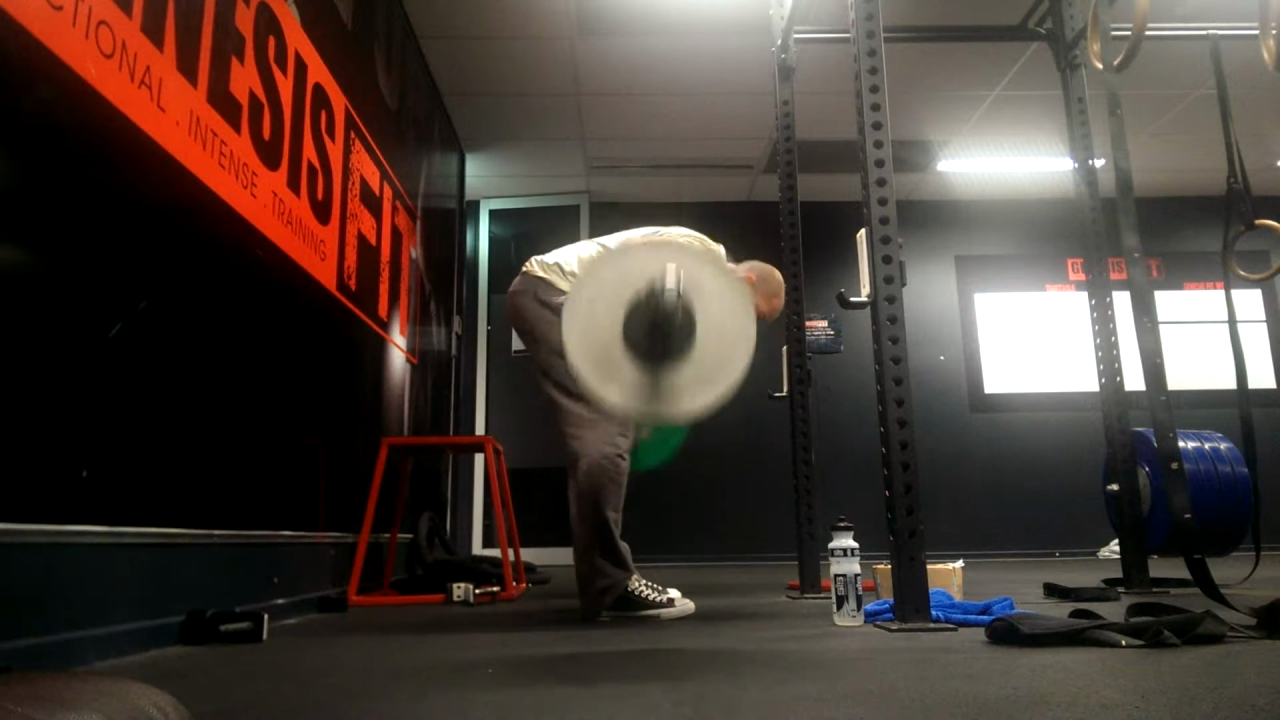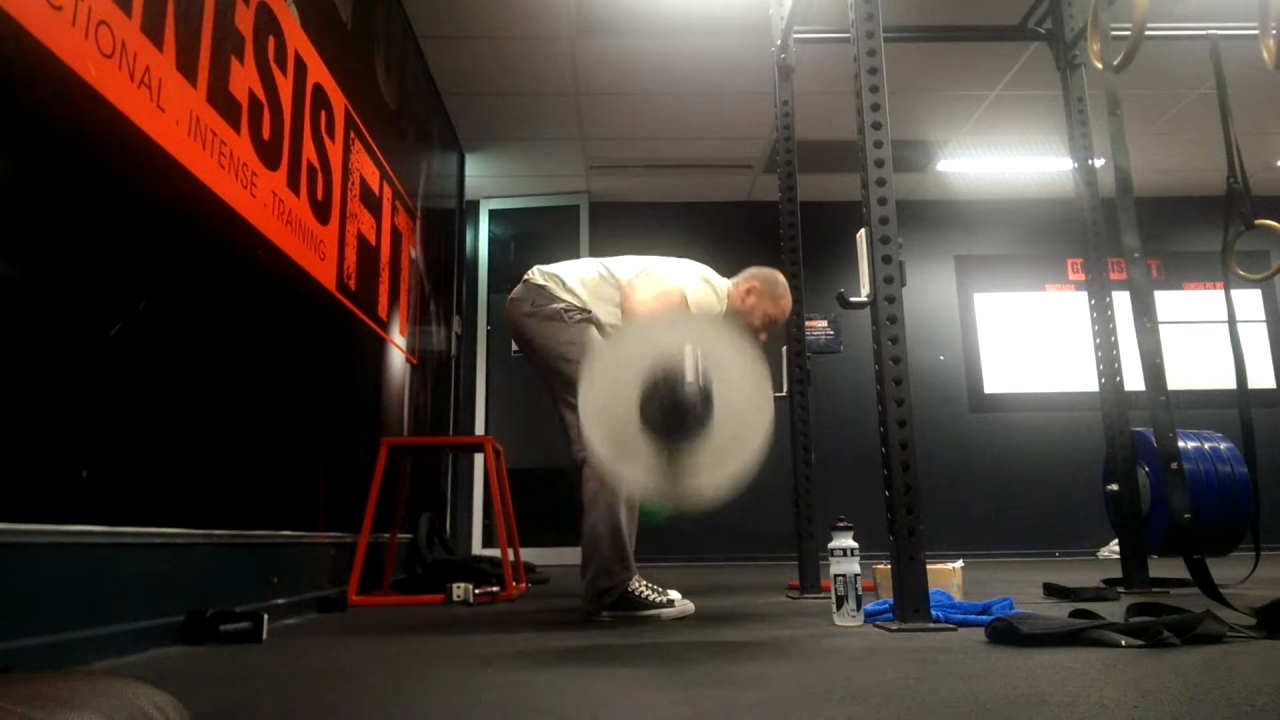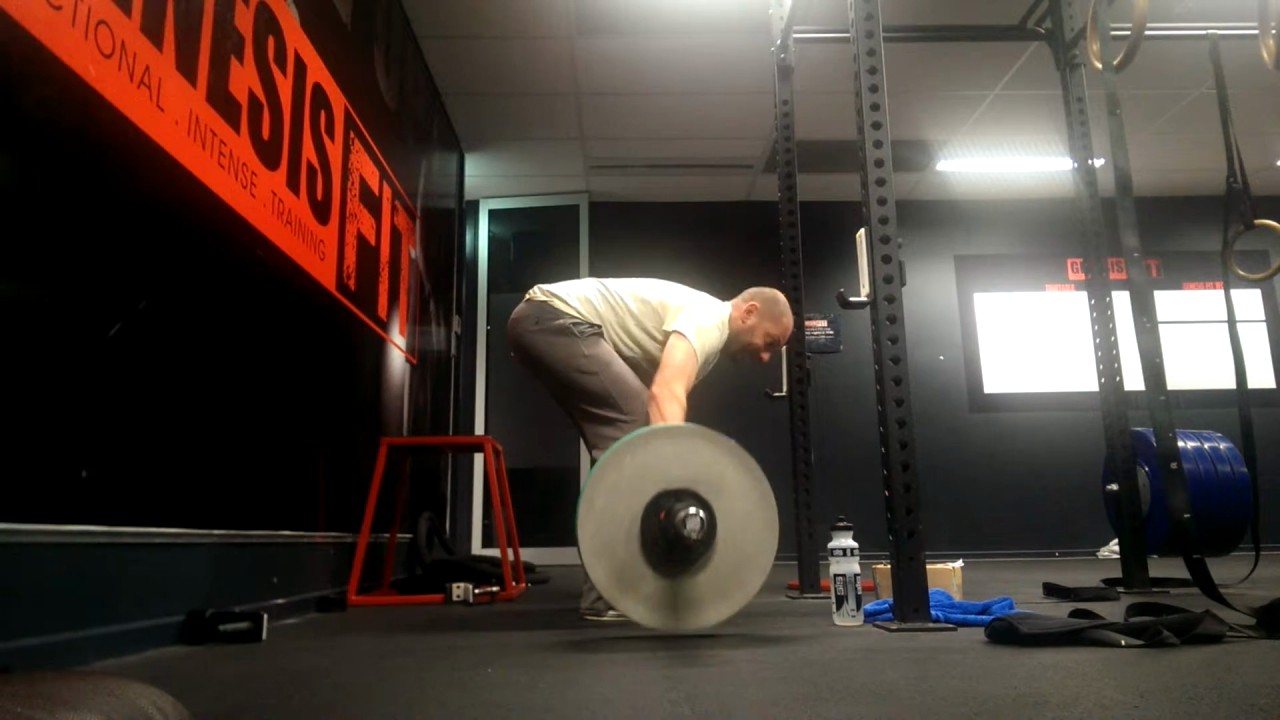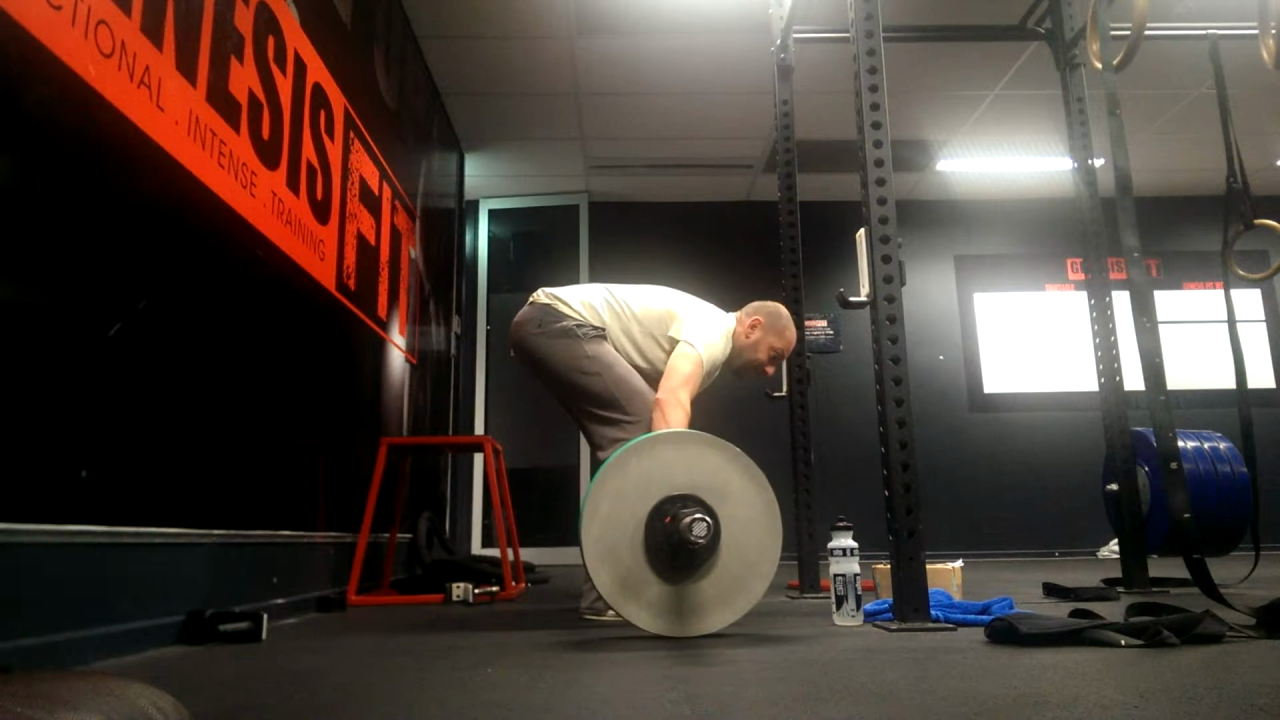
dt=0.4s
person 1, frame 1
right shoulder: (706, 256)
left hip: (547, 295)
right hip: (547, 291)
left knee: (605, 423)
right knee: (607, 424)
left ankle: (607, 580)
right ankle: (610, 588)
person 1, frame 2
left shoulder: (706, 302)
right shoulder: (708, 290)
right elbow: (639, 299)
left hip: (544, 306)
right hip: (547, 301)
left ankle: (610, 579)
right ankle: (611, 588)
person 1, frame 3
left shoulder: (706, 337)
right shoulder: (710, 319)
right elbow: (666, 395)
left hip: (540, 322)
right hip: (551, 317)
left knee: (628, 433)
right knee: (636, 428)
person 1, frame 4
left shoulder: (708, 350)
right shoulder: (713, 330)
right elbow: (670, 402)
left hip: (541, 326)
right hip: (553, 320)
left knee: (629, 434)
right knee: (641, 429)
